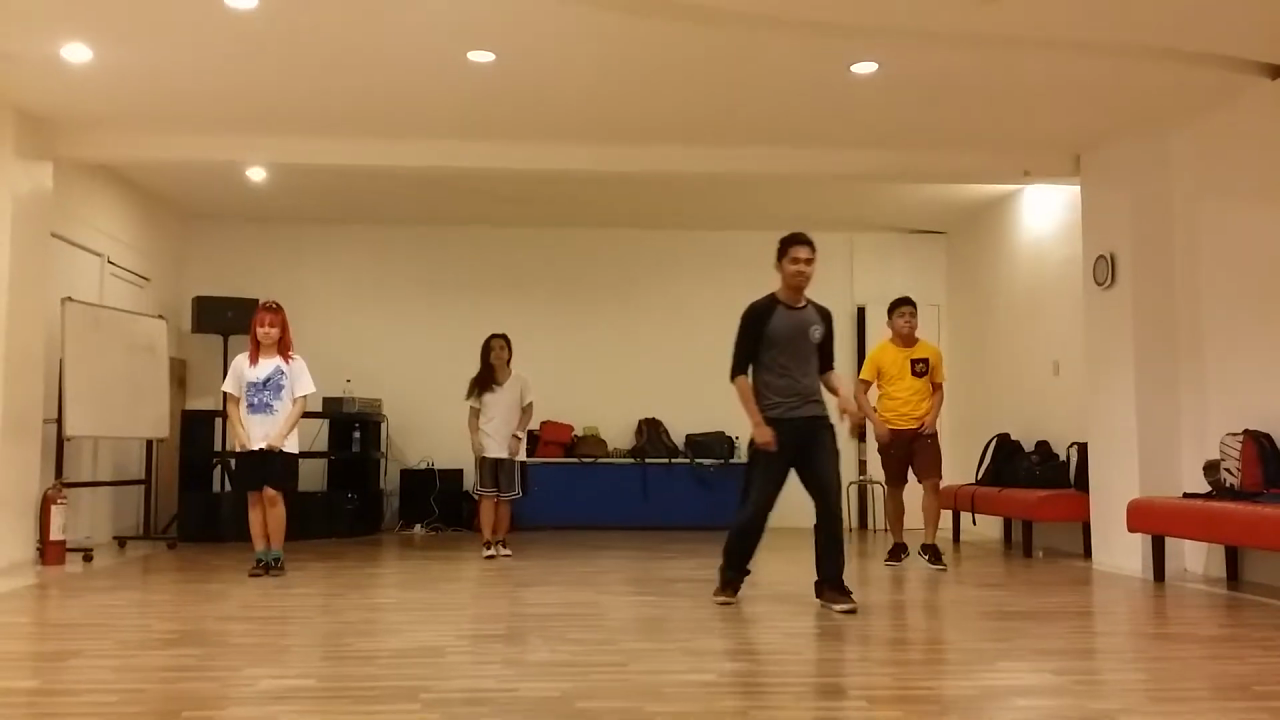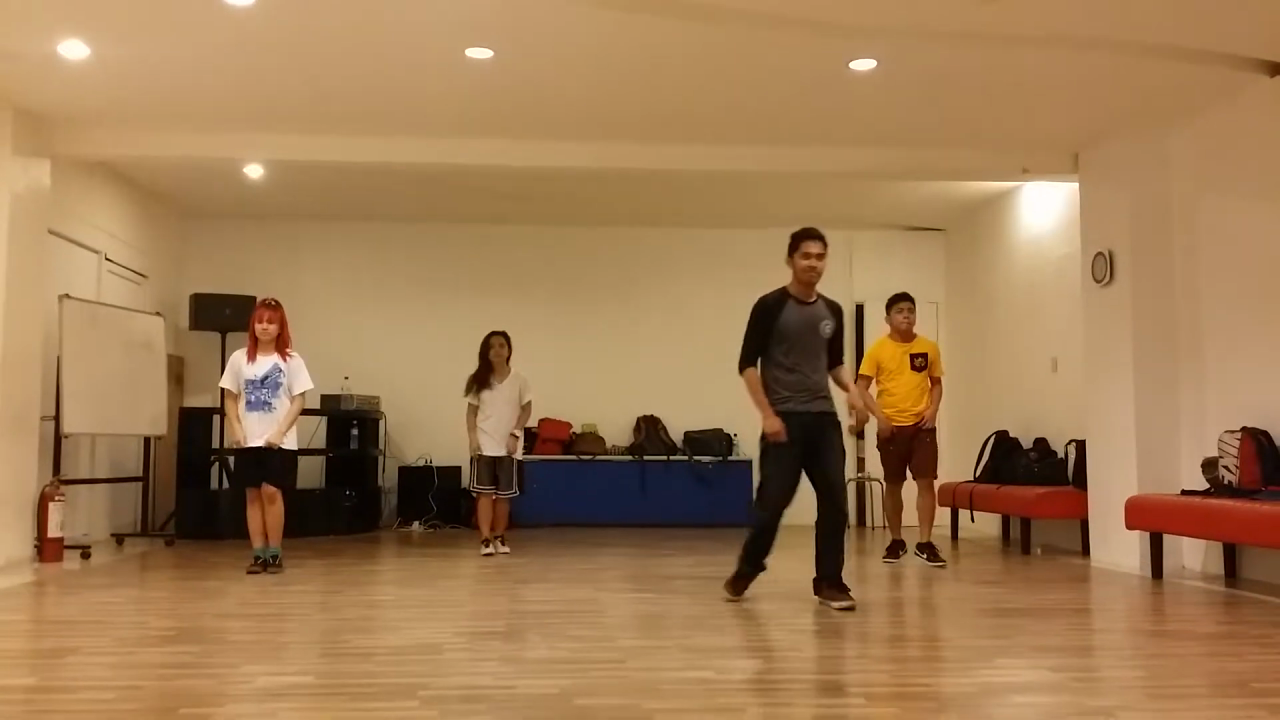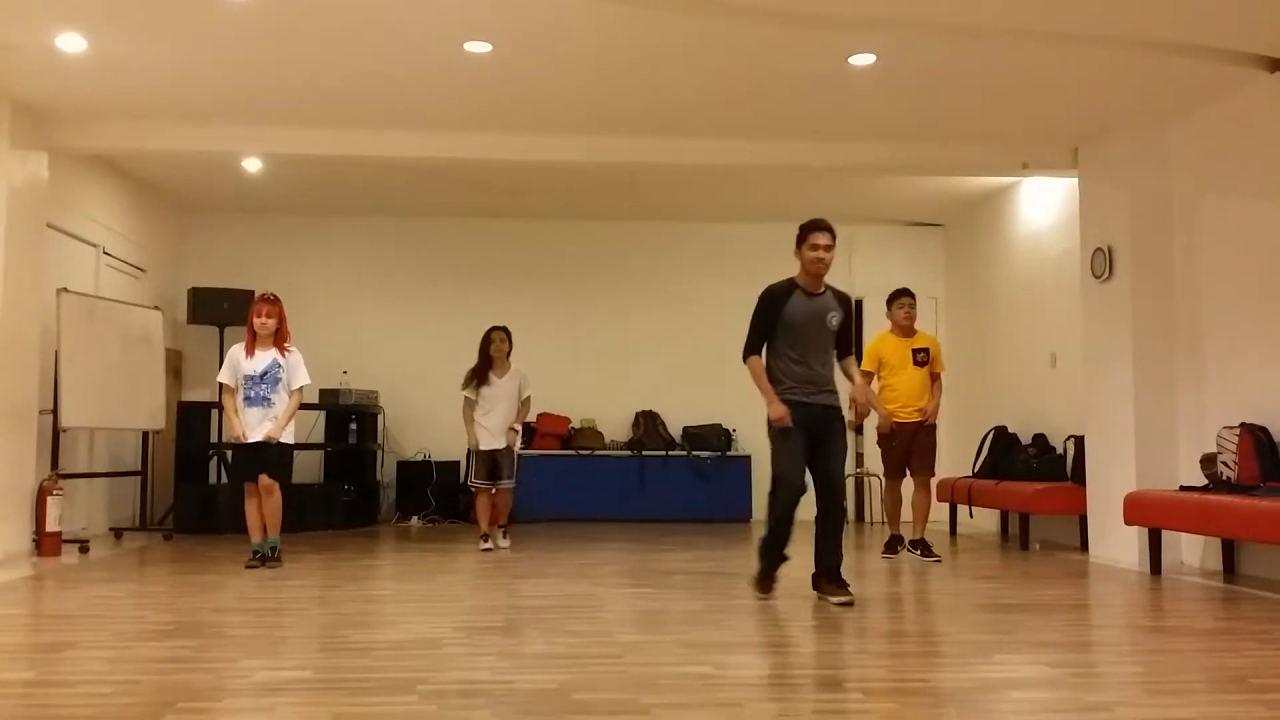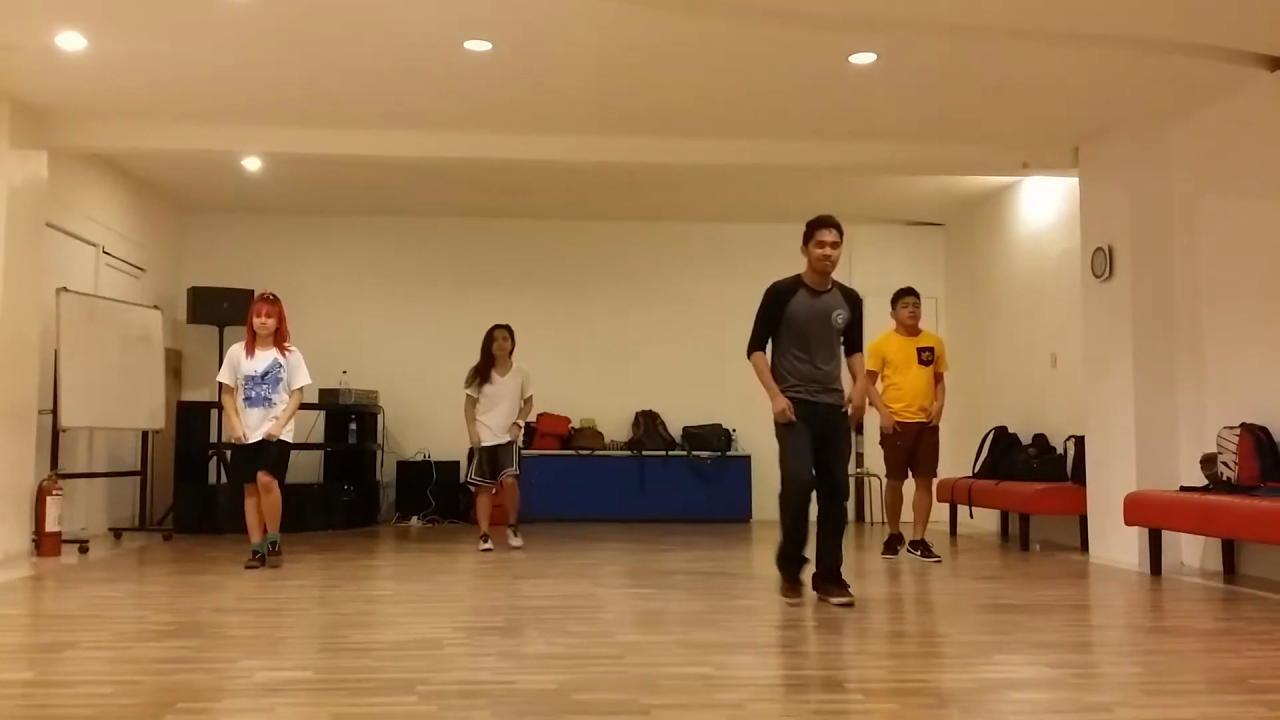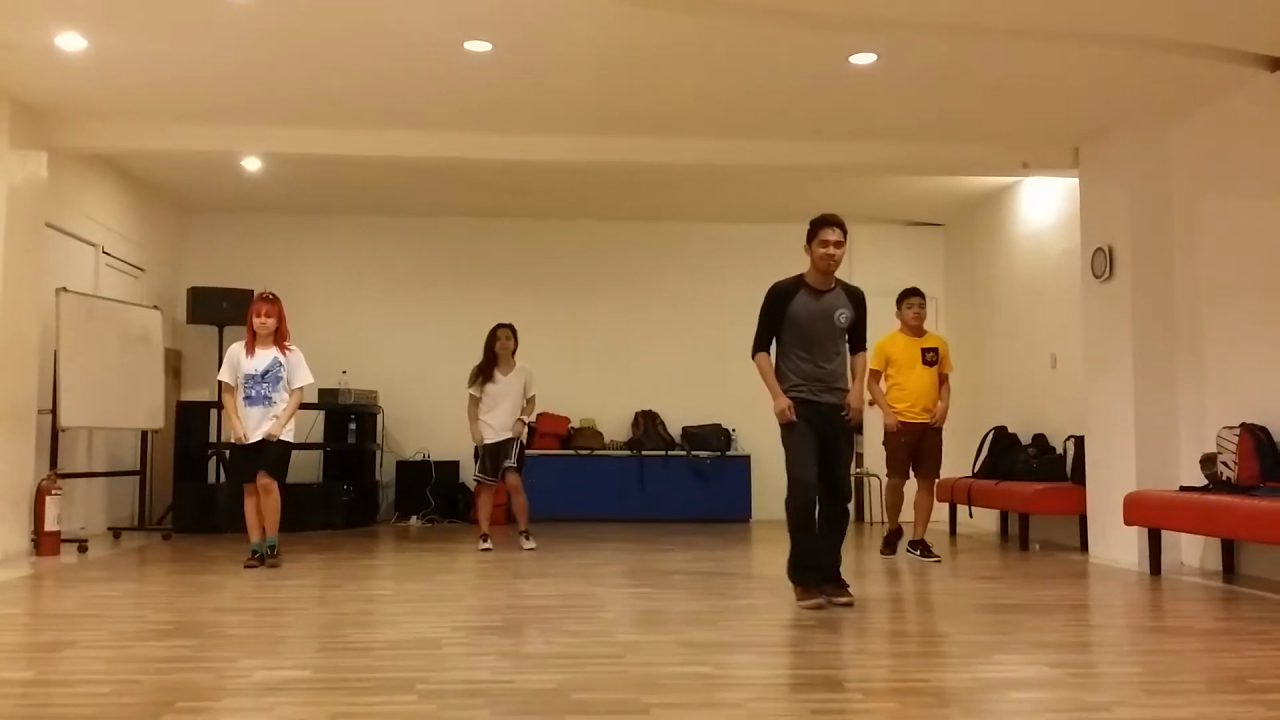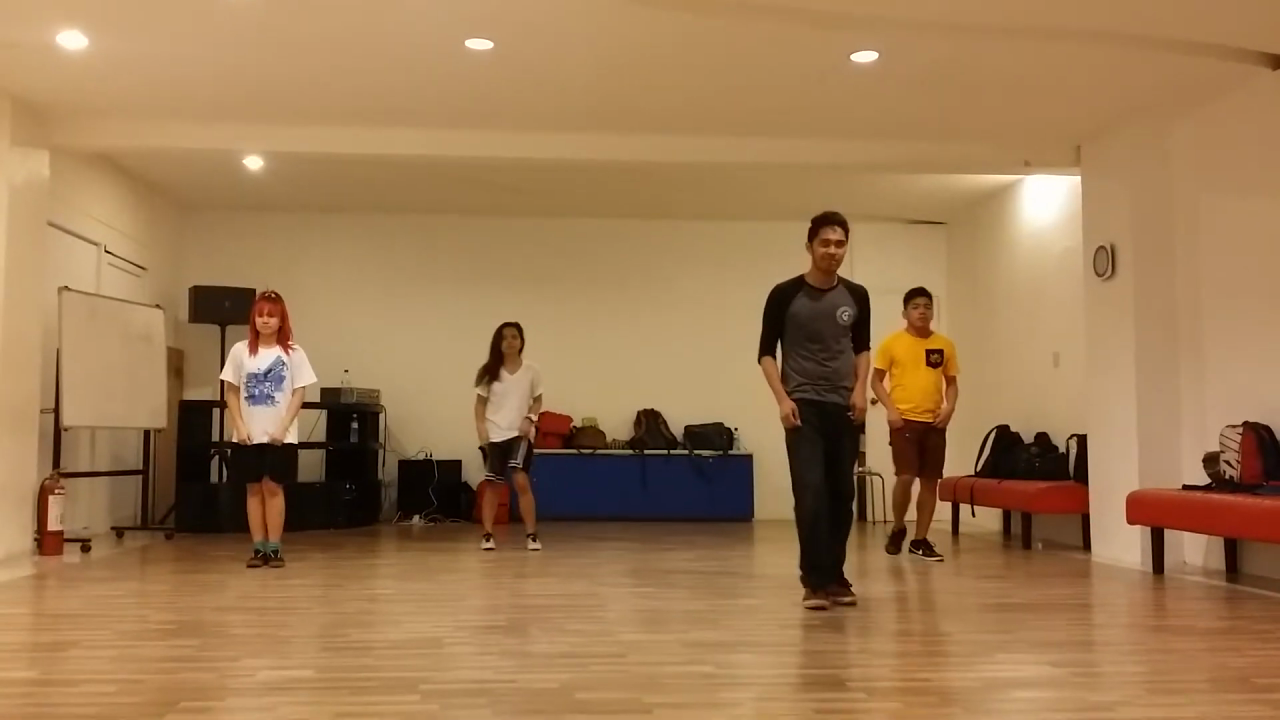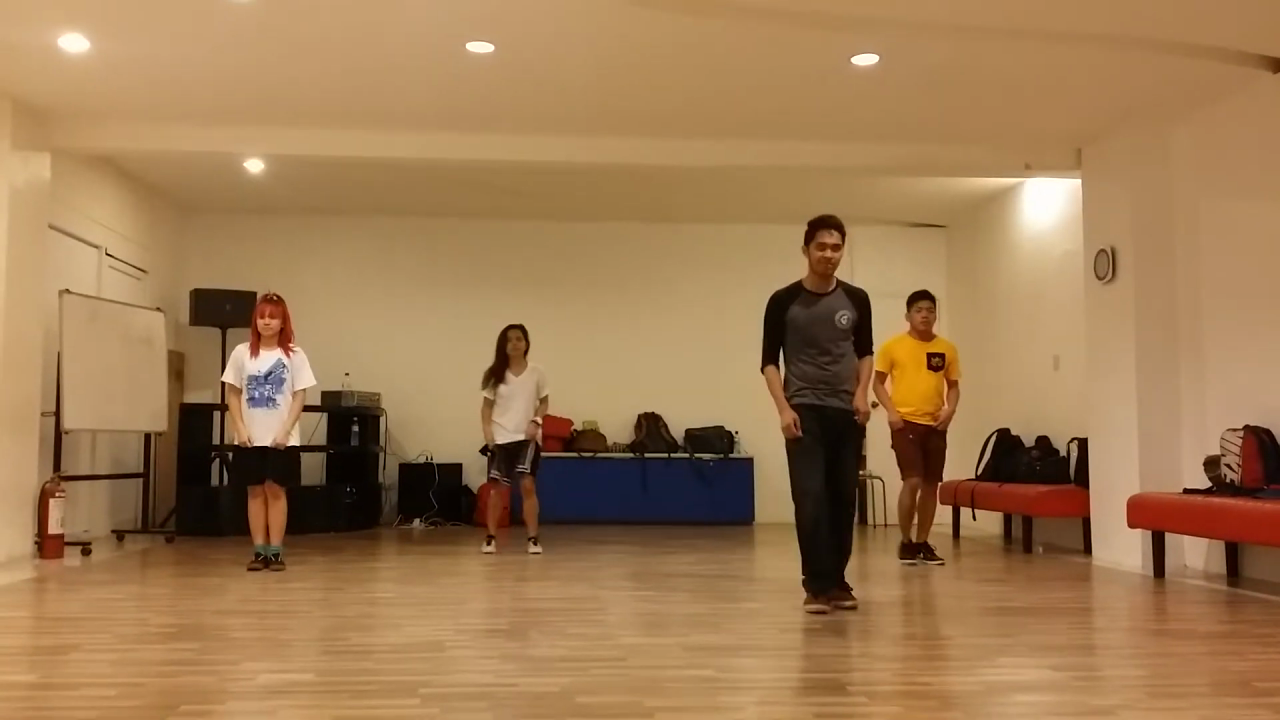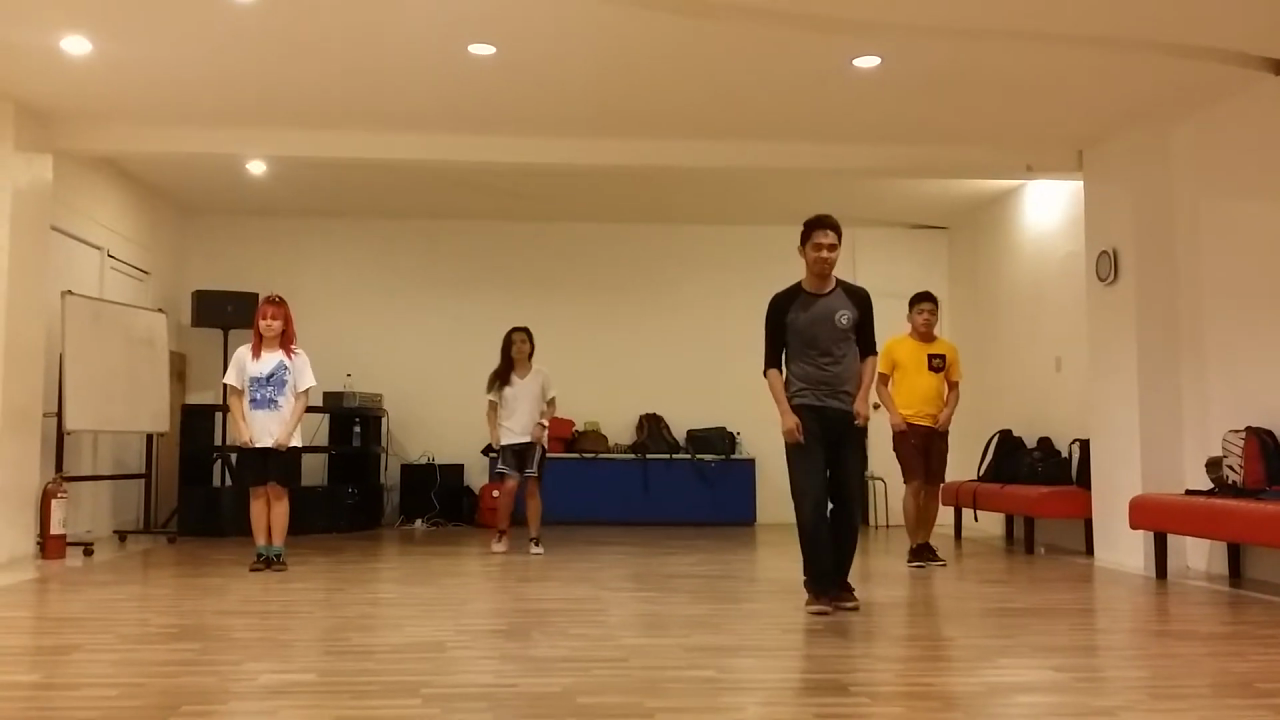
dt=0.1s
person 1, frame 1
left shoulder: (822, 316)
right shoulder: (760, 312)
right elbow: (739, 372)
left wrist: (842, 395)
right wrist: (757, 422)
left hip: (816, 421)
right hip: (774, 423)
left knee: (830, 501)
right knee: (756, 503)
left ankle: (830, 584)
right ankle: (730, 577)
person 1, frame 2
left shoulder: (832, 311)
right shoulder: (770, 306)
right elbow: (747, 364)
left wrist: (851, 390)
right wrist: (767, 413)
left hip: (823, 417)
right hip: (783, 417)
left knee: (835, 499)
right knee: (774, 497)
left ankle: (830, 582)
right ankle: (745, 570)
person 1, frame 3
left shoulder: (841, 303)
right shoulder: (777, 296)
right elbow: (751, 353)
left wrist: (857, 383)
right wrist: (771, 400)
left hip: (828, 408)
right hip: (789, 407)
left knee: (834, 492)
right knee: (789, 484)
left ankle: (829, 576)
right ankle: (768, 561)
person 1, frame 4
left shoulder: (849, 300)
right shoulder: (782, 293)
right elbow: (756, 349)
left wrist: (859, 383)
right wrist: (775, 395)
left hip: (834, 407)
right hip: (794, 405)
left knee: (836, 492)
right knee: (799, 482)
left ankle: (829, 577)
right ankle: (790, 569)
person 1, frame 5
left shoulder: (853, 298)
right shoulder: (783, 293)
right elbow: (760, 349)
left wrist: (857, 388)
right wrist: (777, 394)
left hip: (839, 407)
right hip: (798, 404)
left knee: (838, 493)
right knee: (804, 486)
left ankle: (830, 576)
right ankle: (806, 578)
person 1, frame 6
left shoulder: (856, 296)
right shoulder: (785, 294)
right elbow: (767, 353)
left wrist: (860, 388)
right wrist: (782, 398)
left hip: (843, 408)
right hip: (803, 405)
left knee: (841, 494)
right knee: (810, 491)
left ankle: (833, 575)
right ankle: (815, 581)
person 1, frame 7
left shoulder: (856, 300)
right shoulder: (783, 301)
right elbow: (769, 361)
left wrist: (862, 392)
right wrist: (783, 407)
left hip: (846, 413)
right hip: (804, 412)
left knee: (844, 499)
right knee: (811, 499)
left ankle: (836, 580)
right ankle: (817, 585)
person 1, frame 8
left shoulder: (857, 299)
right shoulder: (784, 304)
left elbow: (868, 352)
right elbow: (772, 364)
left wrist: (863, 396)
right wrist: (784, 411)
left hip: (847, 414)
right hip: (805, 413)
left knee: (848, 501)
right knee: (811, 501)
left ankle: (839, 581)
right ankle: (818, 586)
person 2, frame 1
left shoulder: (293, 362)
right shoulder: (242, 362)
left elbow: (300, 402)
right elbow: (232, 402)
left wrist: (281, 434)
right wrist: (239, 433)
left hip: (280, 443)
right hip: (249, 443)
left knee: (272, 495)
right knee: (255, 497)
left ankle: (276, 555)
right ankle: (260, 557)
person 2, frame 2
left shoulder: (291, 360)
right shoulder: (239, 358)
left elbow: (298, 400)
right elbow: (230, 399)
left wrist: (280, 432)
right wrist: (235, 430)
left hip: (279, 441)
right hip: (247, 440)
left knee: (271, 492)
right knee: (253, 494)
left ankle: (275, 552)
right ankle: (258, 554)
person 2, frame 3
left shoulder: (289, 354)
right shoulder: (237, 352)
left elbow: (296, 395)
right elbow: (228, 393)
left wrist: (278, 427)
right wrist: (234, 424)
left hip: (277, 433)
right hip: (246, 434)
left knee: (268, 483)
right knee: (251, 488)
left ankle: (273, 545)
right ankle: (257, 548)
person 2, frame 4
left shoulder: (290, 354)
right shoulder: (237, 352)
left elbow: (297, 394)
right elbow: (227, 393)
left wrist: (279, 424)
right wrist: (235, 425)
left hip: (276, 432)
right hip: (246, 434)
left knee: (266, 480)
right knee: (251, 488)
left ankle: (273, 540)
right ankle: (256, 548)
person 2, frame 5
left shoulder: (290, 354)
right shoulder: (237, 351)
left elbow: (296, 393)
right elbow: (227, 392)
left wrist: (279, 424)
right wrist: (235, 425)
left hip: (277, 433)
right hip: (246, 434)
left knee: (267, 483)
right knee: (250, 488)
left ankle: (272, 545)
right ankle: (256, 548)
person 2, frame 6
left shoulder: (293, 353)
right shoulder: (240, 350)
left elbow: (298, 393)
right elbow: (231, 392)
left wrist: (282, 428)
right wrist: (239, 426)
left hip: (280, 435)
right hip: (248, 434)
left knee: (273, 486)
right knee: (254, 488)
left ankle: (275, 548)
right ankle: (258, 548)
person 2, frame 7
left shoulder: (294, 355)
right shoulder: (242, 353)
left elbow: (299, 396)
right elbow: (233, 394)
left wrist: (285, 431)
right wrist: (240, 429)
left hip: (281, 437)
right hip: (250, 437)
left knee: (275, 490)
right knee: (255, 491)
left ankle: (276, 551)
right ankle: (259, 551)
person 2, frame 8
left shoulder: (295, 356)
right shoulder: (244, 354)
left elbow: (302, 398)
right elbow: (234, 396)
left wrist: (288, 432)
right wrist: (242, 429)
left hip: (283, 439)
right hip: (253, 439)
left knee: (278, 491)
right knee: (257, 492)
left ankle: (278, 552)
right ankle: (261, 552)
person 3, frame 1
left shoulder: (931, 352)
right shoulder: (879, 354)
left elbow: (937, 389)
right elbow: (860, 392)
left wrist: (934, 415)
right wrist: (876, 422)
left hip: (923, 429)
right hip: (892, 430)
left knee: (931, 483)
right knee: (894, 488)
left ankle: (929, 544)
right ankle: (898, 544)
person 3, frame 2
left shoulder: (929, 347)
right shoulder: (877, 349)
left elbow: (936, 383)
right elbow: (861, 387)
left wrist: (933, 409)
right wrist: (879, 416)
left hip: (922, 425)
right hip: (892, 427)
left knee: (926, 482)
right knee: (893, 485)
left ankle: (925, 543)
right ankle: (896, 541)
person 3, frame 3
left shoulder: (930, 343)
right shoulder: (878, 345)
left elbow: (936, 379)
right elbow: (865, 383)
left wrist: (935, 403)
right wrist: (880, 412)
left hip: (923, 421)
right hip: (893, 423)
left knee: (923, 480)
right knee: (893, 480)
left ankle: (918, 539)
right ankle: (894, 537)
person 3, frame 4
left shoulder: (934, 342)
right shoulder: (882, 344)
left elbow: (939, 379)
right elbow: (869, 383)
left wrist: (939, 404)
right wrist: (883, 413)
left hip: (927, 422)
right hip: (896, 423)
left knee: (925, 481)
right knee: (895, 480)
left ankle: (918, 540)
right ankle: (894, 535)
person 3, frame 5
left shoulder: (938, 344)
right shoulder: (887, 344)
left elbow: (944, 381)
right elbow: (873, 382)
left wrist: (944, 405)
right wrist: (887, 411)
left hip: (930, 423)
right hip: (900, 422)
left knee: (926, 482)
right knee: (896, 479)
left ankle: (918, 540)
right ankle: (893, 529)
person 3, frame 6
left shoulder: (944, 345)
right shoulder: (892, 343)
left elbow: (951, 382)
right elbow: (877, 381)
left wrist: (949, 406)
right wrist: (890, 409)
left hip: (934, 423)
right hip: (904, 421)
left knee: (930, 482)
right knee: (905, 477)
left ankle: (920, 540)
right ankle: (898, 528)
person 3, frame 7
left shoulder: (947, 349)
right shoulder: (893, 346)
left elbow: (953, 386)
right elbow: (878, 382)
left wrist: (949, 409)
right wrist: (891, 410)
left hip: (934, 426)
right hip: (905, 424)
left knee: (930, 486)
right knee: (912, 481)
left ankle: (922, 542)
right ankle: (906, 541)
person 3, frame 8
left shoulder: (947, 350)
right shoulder: (894, 347)
left elbow: (953, 388)
right elbow: (881, 384)
left wrist: (949, 411)
right wrist: (893, 413)
left hip: (936, 427)
right hip: (907, 425)
left knee: (933, 488)
right knee: (915, 485)
left ankle: (924, 543)
right ankle: (914, 547)
person 4, frame 1
left shoulder: (520, 381)
right shoulder: (480, 383)
left elbow: (527, 412)
right elbow: (473, 415)
left wrist: (517, 435)
right wrist: (474, 438)
left hip: (510, 448)
right hip: (486, 447)
left knee: (506, 497)
right knee: (487, 495)
left ankle: (501, 540)
right ankle: (487, 542)
person 4, frame 2
left shoulder: (519, 380)
right shoulder: (478, 380)
left elbow: (526, 410)
right elbow: (471, 412)
left wrist: (515, 434)
right wrist: (472, 437)
left hip: (508, 446)
right hip: (483, 445)
left knee: (504, 495)
right knee: (485, 492)
left ankle: (499, 536)
right ankle: (486, 539)
person 4, frame 3
left shoulder: (519, 375)
right shoulder: (477, 375)
left elbow: (525, 405)
right elbow: (468, 406)
left wrist: (515, 428)
right wrist: (470, 433)
left hip: (506, 440)
right hip: (482, 439)
left knee: (505, 488)
right knee: (483, 488)
left ankle: (501, 527)
right ankle: (485, 534)
person 4, frame 4
left shoulder: (521, 374)
right shoulder: (479, 373)
left elbow: (528, 403)
right elbow: (469, 404)
left wrist: (518, 424)
right wrist: (472, 430)
left hip: (509, 437)
right hip: (483, 437)
left knee: (509, 482)
right knee: (483, 487)
left ankle: (513, 527)
right ankle: (484, 535)
person 4, frame 5
left shoulder: (524, 372)
right shoulder: (482, 372)
left elbow: (531, 402)
right elbow: (473, 403)
left wrist: (522, 420)
right wrist: (474, 428)
left hip: (512, 435)
right hip: (487, 436)
left knee: (513, 481)
right knee: (486, 486)
left ankle: (524, 532)
right ankle: (484, 535)
person 4, frame 6
left shoulder: (531, 371)
right shoulder: (489, 371)
left elbow: (537, 401)
right elbow: (480, 403)
left wrist: (529, 419)
right wrist: (480, 426)
left hip: (520, 434)
right hip: (494, 435)
left knee: (521, 481)
left ankle: (531, 534)
right ankle: (487, 534)
person 4, frame 7
left shoulder: (536, 373)
right shoulder: (495, 374)
left elbow: (544, 403)
right elbow: (487, 405)
left wrist: (536, 421)
right wrist: (487, 429)
left hip: (527, 437)
right hip: (501, 437)
left knee: (527, 485)
right knee: (498, 487)
left ankle: (532, 537)
right ankle: (490, 537)
person 4, frame 8
left shoulder: (541, 375)
right shoulder: (500, 376)
left elbow: (551, 405)
right elbow: (492, 408)
left wrist: (542, 424)
right wrist: (493, 431)
left hip: (533, 439)
right hip: (508, 439)
left knee: (532, 488)
right knee: (509, 486)
left ankle: (534, 538)
right ankle: (501, 533)
